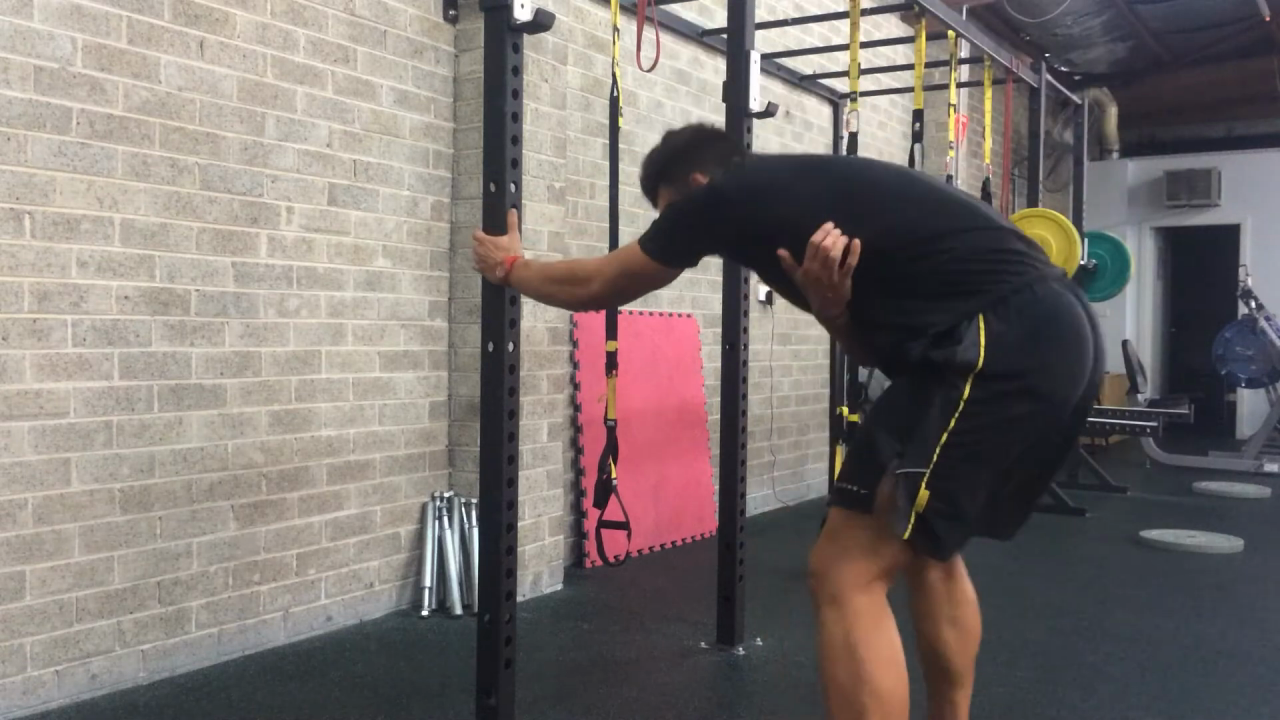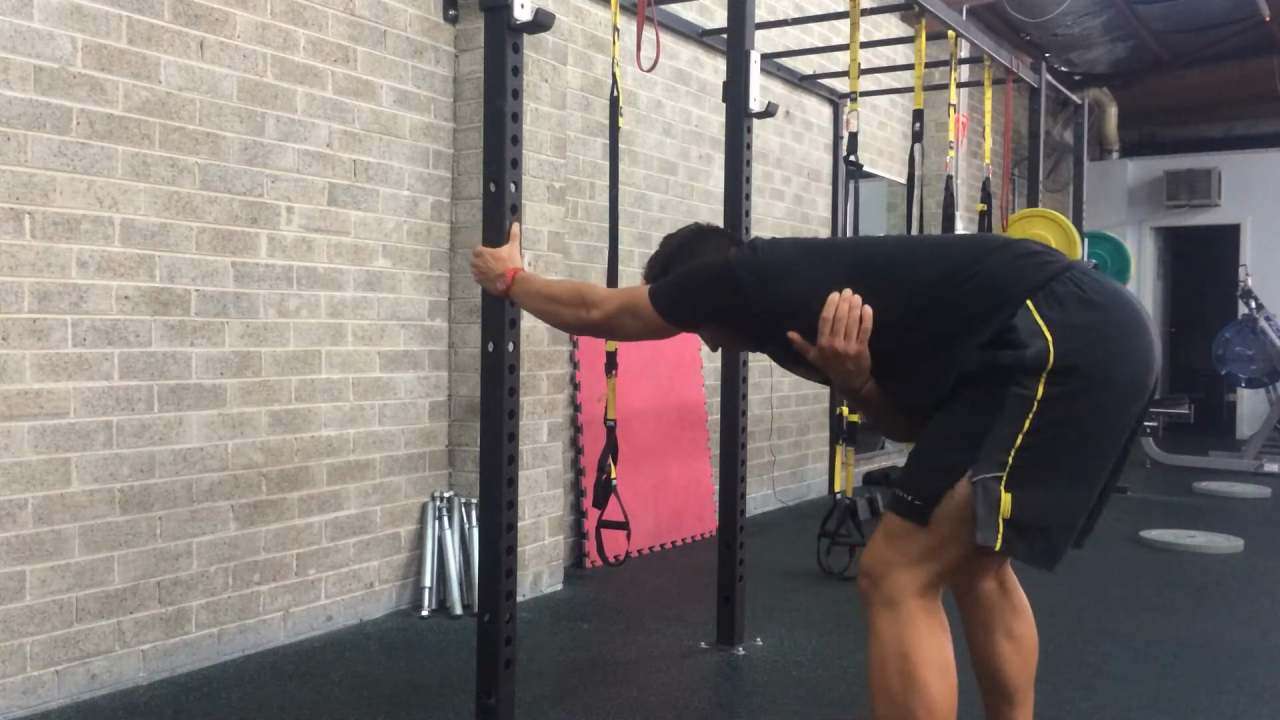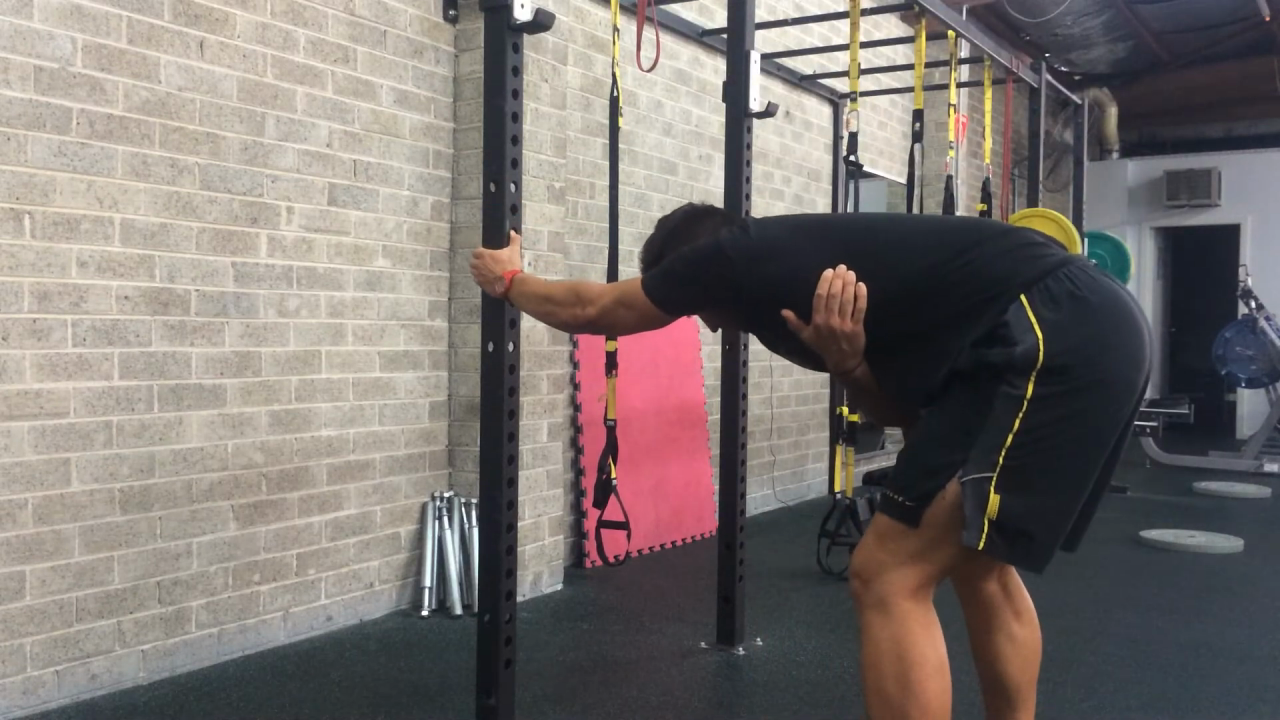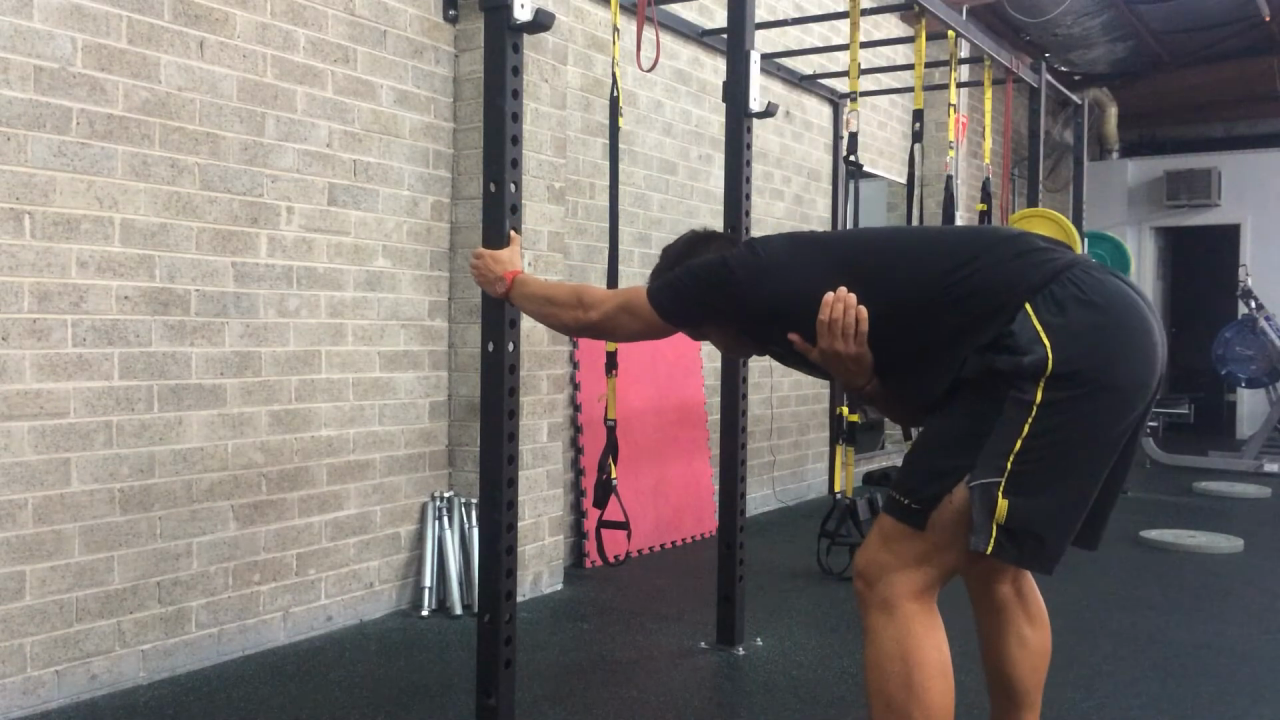
dt=1s
person 1, frame 1
left shoulder: (727, 196)
right shoulder: (810, 192)
left elbow: (598, 286)
right elbow: (885, 344)
left wrist: (509, 266)
right wrist: (835, 313)
left hip: (1000, 342)
right hip: (1056, 329)
left knee: (846, 574)
right knee: (923, 552)
person 1, frame 2
left shoulder: (741, 277)
right shoulder: (801, 283)
left elbow: (596, 313)
right elbow: (919, 422)
left wrist: (510, 277)
right wrist: (856, 384)
left hip: (1059, 341)
right hip: (1102, 328)
left knee: (897, 580)
right knee: (974, 562)
person 1, frame 3
left shoulder: (732, 257)
right shoulder: (795, 261)
left elbow: (592, 311)
right elbow: (910, 408)
left wrist: (508, 279)
right wrist: (849, 364)
left hip: (1051, 337)
right hip: (1094, 325)
left knee: (890, 577)
right knee: (979, 562)
person 1, frame 4
left shoulder: (739, 275)
right shoulder: (803, 275)
left elbow: (593, 313)
right elbow: (924, 404)
left wrist: (508, 280)
right wrist: (859, 378)
left hip: (1063, 340)
right hip: (1111, 323)
left knee: (893, 579)
right knee: (992, 564)
